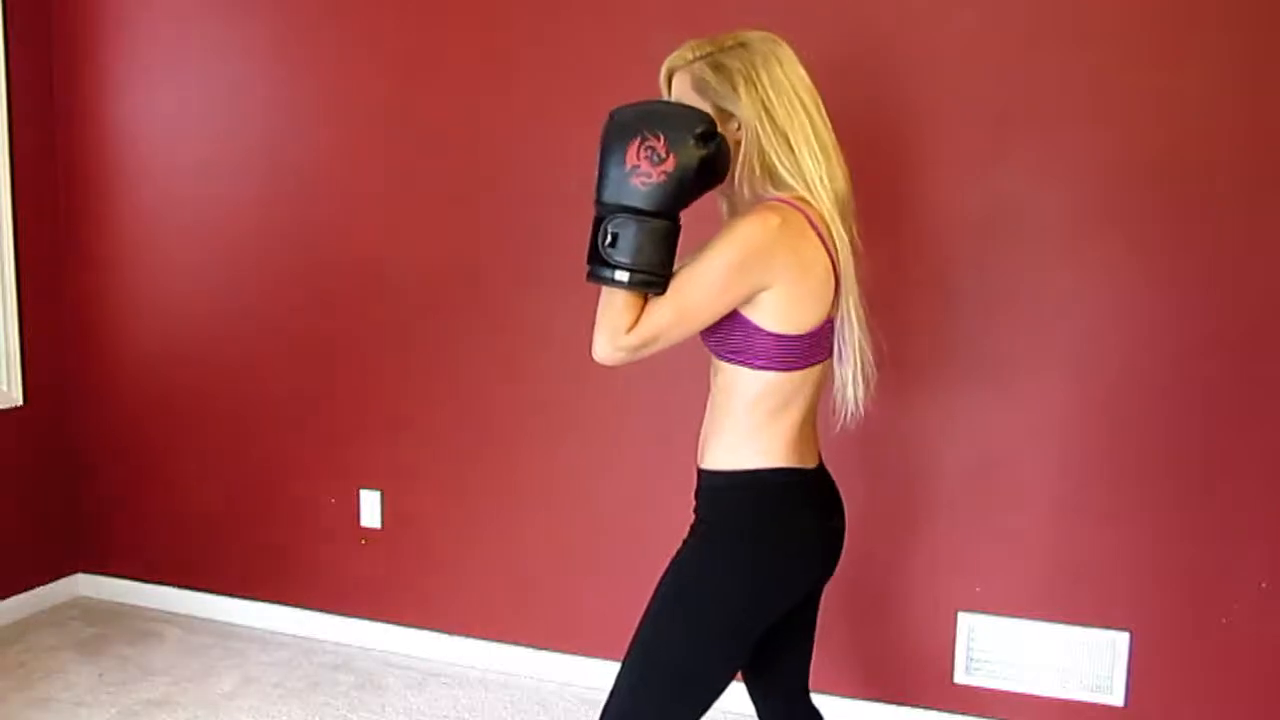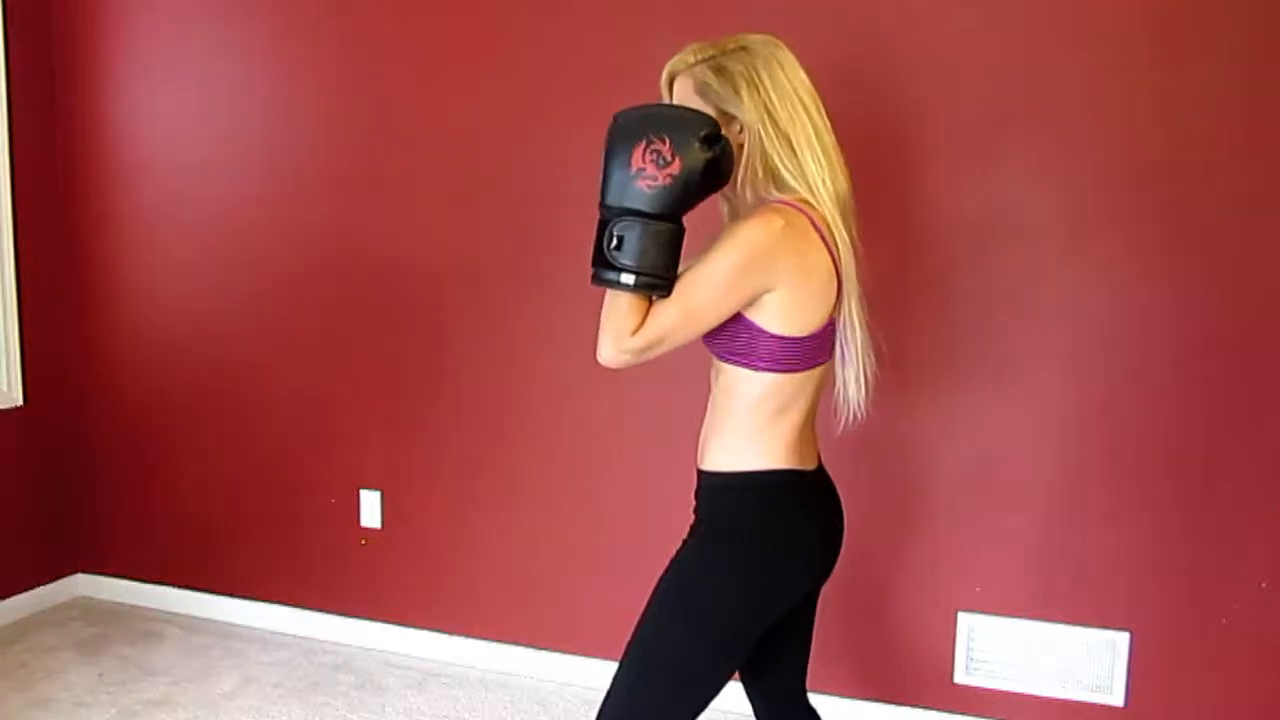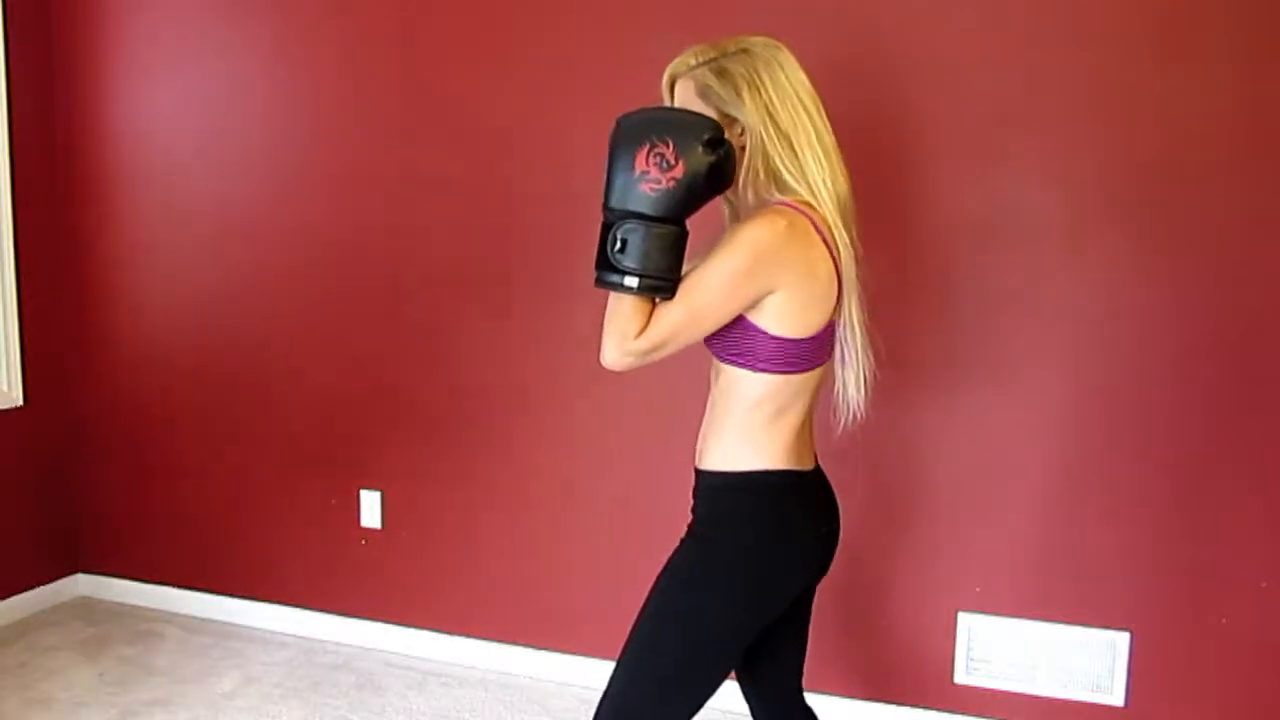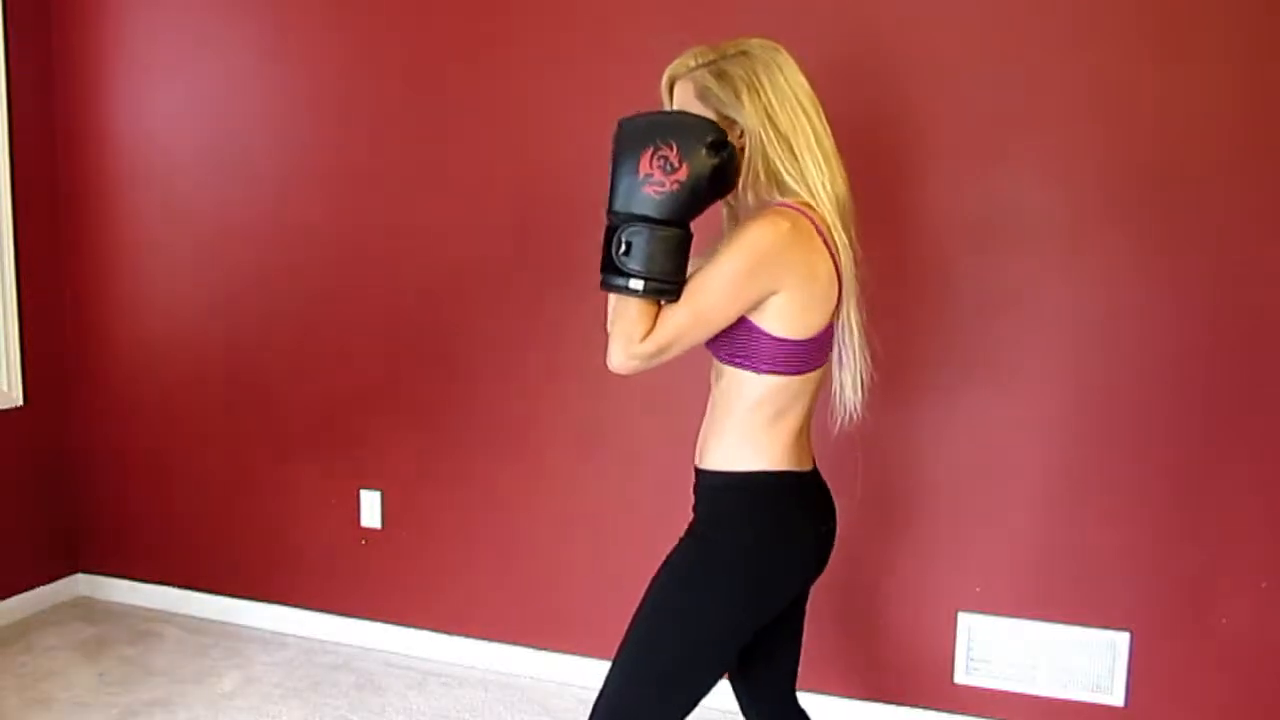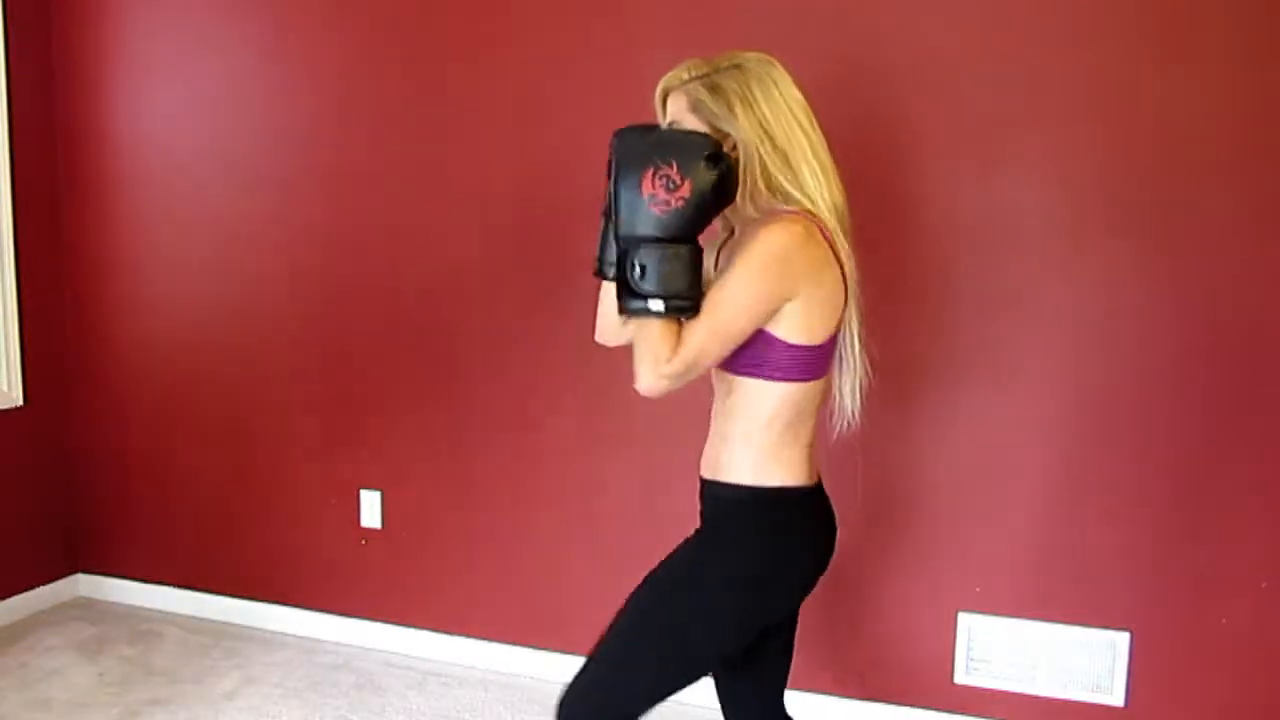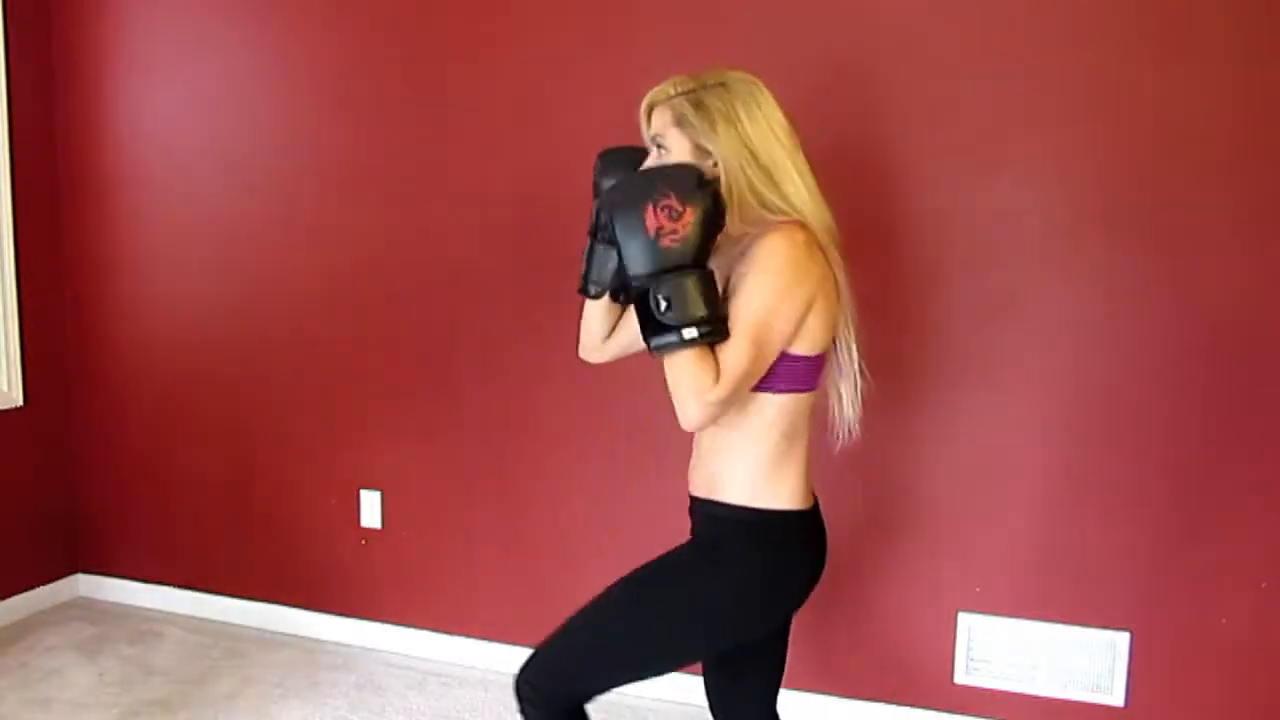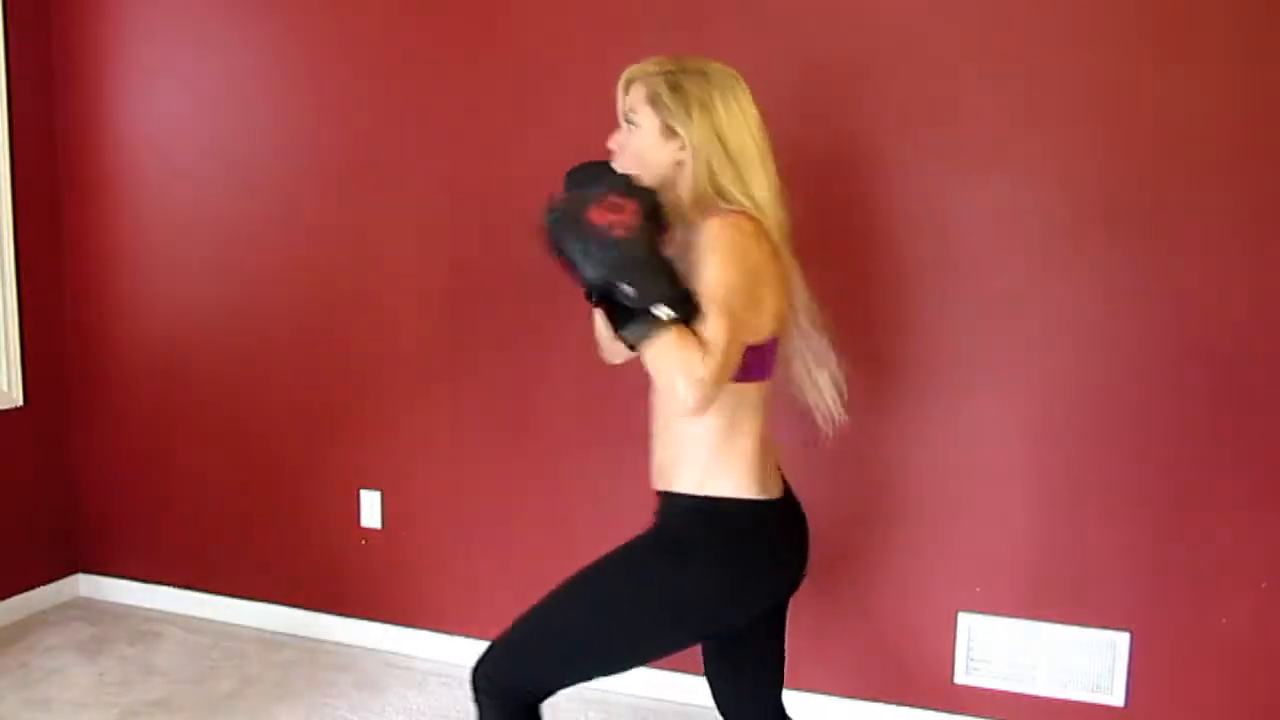
dt=0.1s
person 1, frame 1
left shoulder: (768, 232)
right shoulder: (802, 220)
left elbow: (616, 343)
right elbow: (664, 313)
left wrist: (632, 212)
right wrist: (649, 206)
left hip: (752, 523)
right hip: (797, 511)
person 1, frame 2
left shoulder: (770, 234)
right shoulder: (802, 222)
left elbow: (621, 345)
right elbow: (669, 316)
left hip: (750, 524)
right hip: (796, 512)
person 1, frame 3
left shoulder: (773, 236)
right shoulder: (798, 225)
left elbow: (625, 349)
right elbow: (660, 320)
left hip: (748, 522)
right hip: (790, 512)
person 1, frame 4
left shoulder: (775, 236)
right shoulder: (794, 227)
left elbow: (630, 351)
right elbow: (665, 318)
left wrist: (645, 219)
right wrist: (650, 211)
left hip: (747, 522)
right hip: (786, 513)
person 1, frame 5
left shoulder: (785, 242)
right shoulder: (746, 233)
left elbow: (656, 373)
right elbow: (614, 327)
left wrist: (663, 230)
right wrist: (632, 214)
left hip: (756, 530)
right hip: (778, 525)
person 1, frame 6
left shoulder: (784, 252)
right shoulder: (728, 251)
left elbow: (701, 404)
right elbow: (596, 346)
left wrist: (665, 271)
right wrist: (617, 239)
left hip: (748, 546)
right hip: (767, 539)
person 1, frame 7
left shoulder: (728, 238)
right shoulder: (695, 236)
left elbow: (695, 385)
right elbow: (614, 347)
left wrist: (633, 267)
right wrist: (625, 265)
left hip: (708, 538)
right hip: (769, 531)
